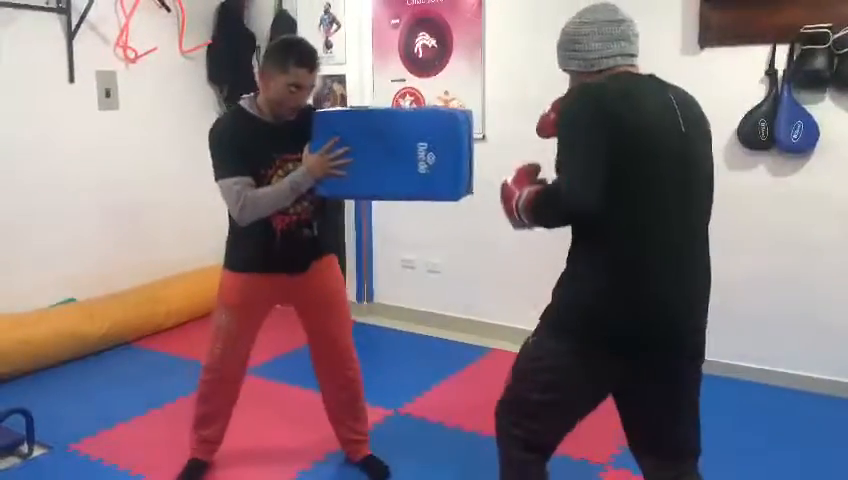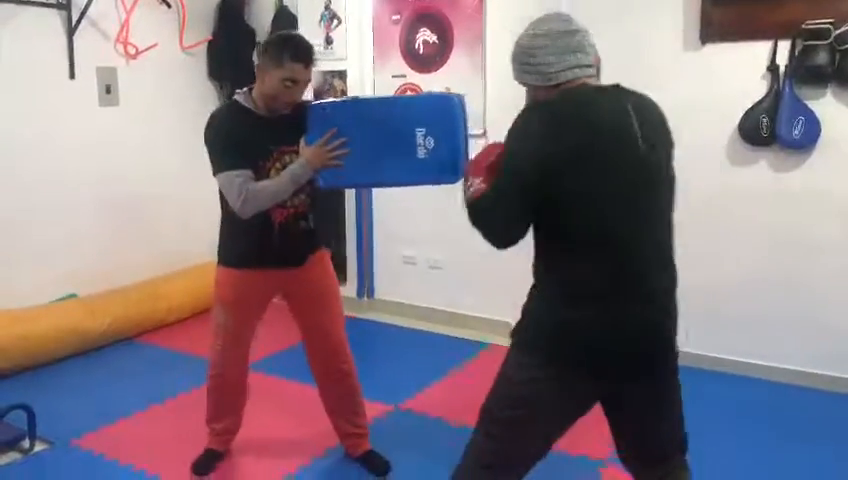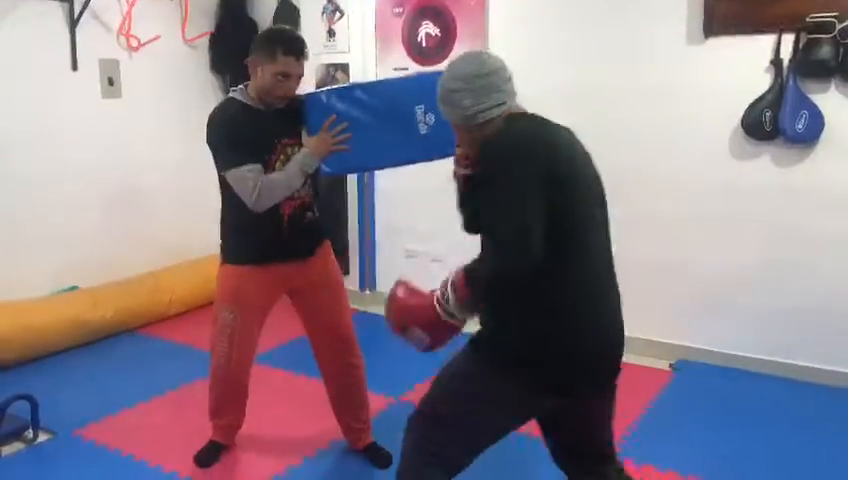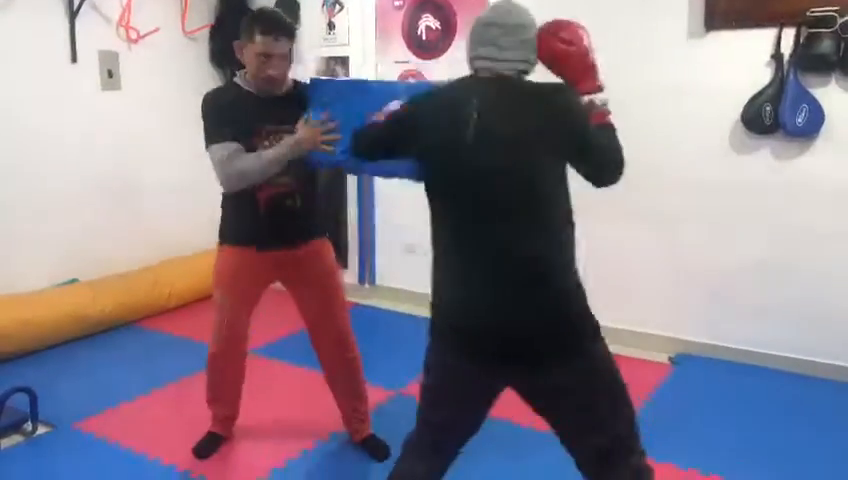
dt=0.3s
person 1, frame 1
left shoulder: (592, 104)
right shoulder: (685, 107)
left elbow: (577, 199)
left wrist: (522, 202)
left hip: (596, 314)
right hip: (676, 318)
left knee: (521, 432)
person 1, frame 2
left shoulder: (541, 124)
right shoulder: (647, 114)
left elbow: (502, 227)
left wrist: (478, 182)
left hip: (564, 333)
right hip: (646, 331)
person 1, frame 3
left shoulder: (506, 149)
right shoulder: (554, 137)
left elbow: (513, 255)
left wrist: (442, 304)
right wrist: (472, 167)
left hip: (523, 346)
right hip: (594, 343)
person 1, frame 4
left shoulder: (430, 107)
right shoulder: (556, 104)
left elbow: (364, 146)
right elbow: (607, 169)
left wrist: (393, 119)
left hip: (463, 320)
right hip: (553, 320)
person 2, frame 1
left shoulder: (316, 122)
right shoulder: (230, 130)
left elbow: (345, 176)
right elbow: (243, 208)
right wrist: (305, 175)
left hip: (313, 261)
right hip: (250, 268)
left knee: (340, 358)
right knee: (223, 363)
person 2, frame 2
left shoulder: (307, 116)
right shoulder: (226, 124)
left elbow: (336, 168)
right elbow: (244, 201)
right wrist: (305, 165)
left hip: (306, 255)
right hip: (245, 262)
left knee: (333, 352)
right knee: (227, 358)
left ankle: (356, 441)
right ankle: (219, 439)
person 2, frame 3
left shoulder: (301, 110)
right shoulder: (227, 121)
right elbow: (257, 195)
right wrist: (311, 154)
left hip: (310, 251)
right hip: (249, 260)
left knee: (341, 346)
right knee: (230, 356)
left ankle: (359, 435)
right ankle: (222, 432)
person 2, frame 4
left shoulder: (308, 97)
right shoulder: (220, 102)
left elbow: (338, 151)
right elbow: (233, 174)
right wrist: (294, 146)
left hip: (306, 240)
right hip: (244, 244)
left knee: (337, 336)
right knee: (226, 341)
left ankle: (359, 427)
right ankle: (221, 423)
